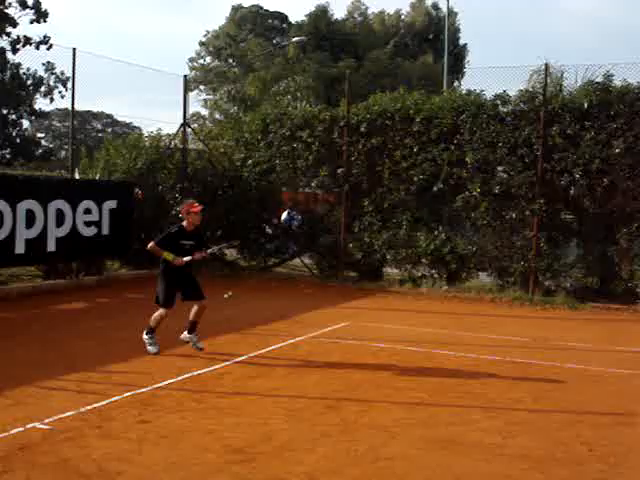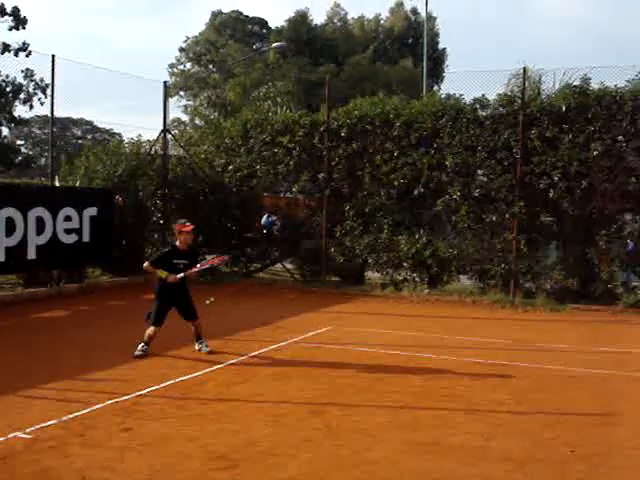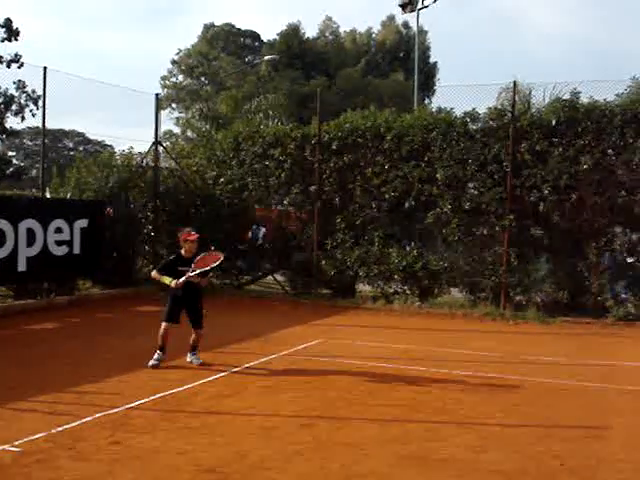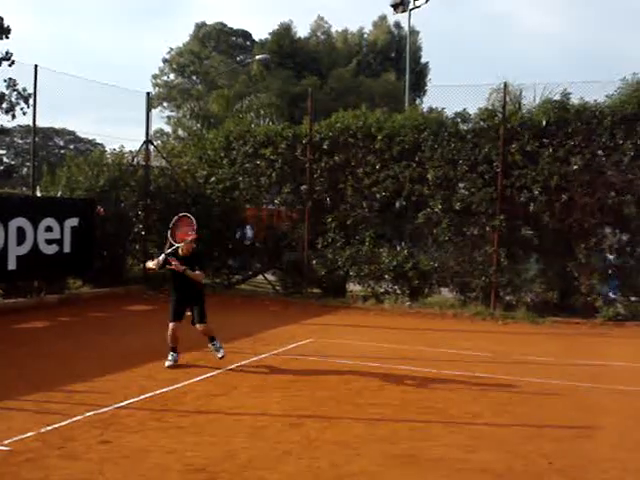
dt=0.2s
person 1, frame 1
left shoulder: (198, 233)
right shoulder: (174, 232)
left elbow: (200, 253)
right elbow: (151, 247)
left wrist: (200, 254)
right wrist: (172, 258)
left hip: (186, 273)
right hip: (169, 275)
left knee: (201, 304)
right knee: (165, 310)
left ankle: (189, 334)
right ankle: (149, 335)
person 1, frame 2
left shoulder: (193, 251)
right shoulder: (168, 252)
right elbow: (146, 266)
right wrist: (166, 276)
left hip: (181, 291)
right hip: (165, 292)
left knee: (196, 322)
right knee: (156, 327)
left ankle: (200, 341)
right ankle: (144, 345)
person 1, frame 3
right shoulder: (173, 259)
left elbow: (203, 283)
right elbow: (154, 273)
left wrist: (194, 279)
right wrist: (170, 281)
left hip: (193, 298)
right hip: (176, 296)
left knee: (198, 331)
right knee: (165, 327)
left ankle: (192, 353)
right ankle: (160, 353)
person 1, frame 4
left shoulder: (196, 256)
right shoulder: (170, 256)
left elbow: (200, 278)
right elbow: (149, 264)
left wrist: (183, 268)
right wrist: (155, 263)
left hip: (195, 295)
right hip: (178, 296)
left knee: (202, 327)
right knee: (173, 327)
left ankle: (213, 341)
right ankle: (173, 354)
